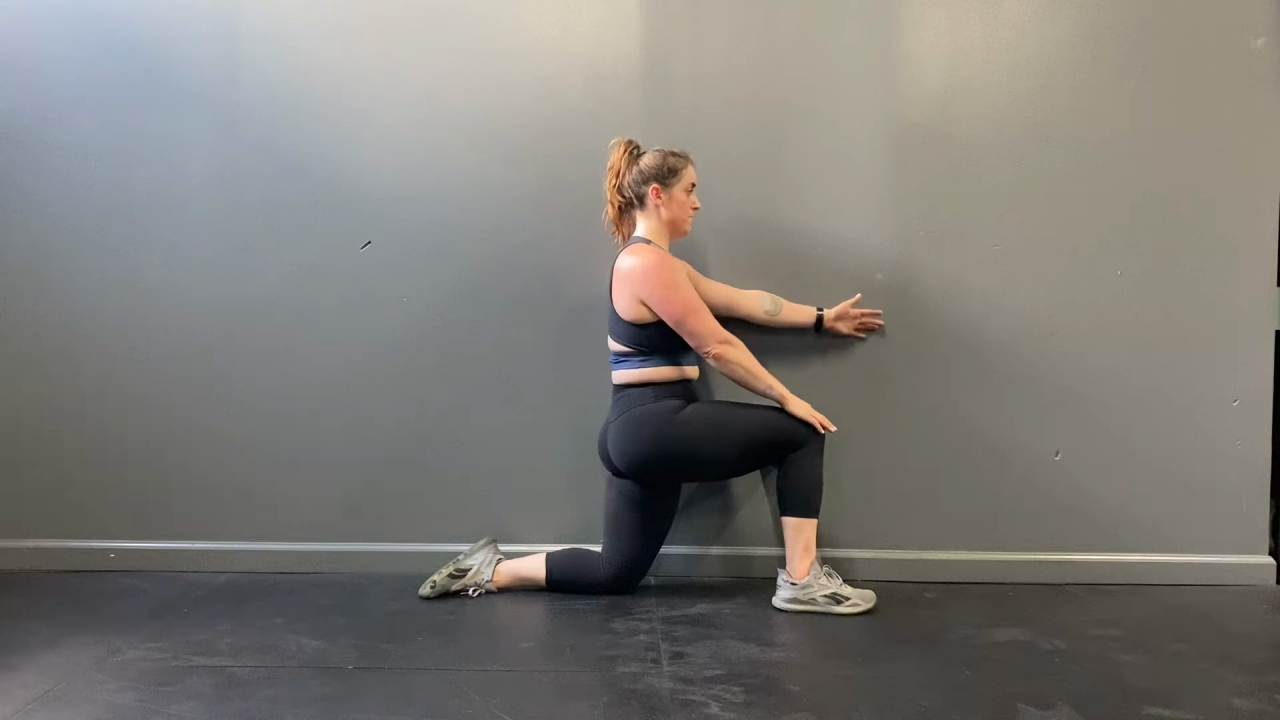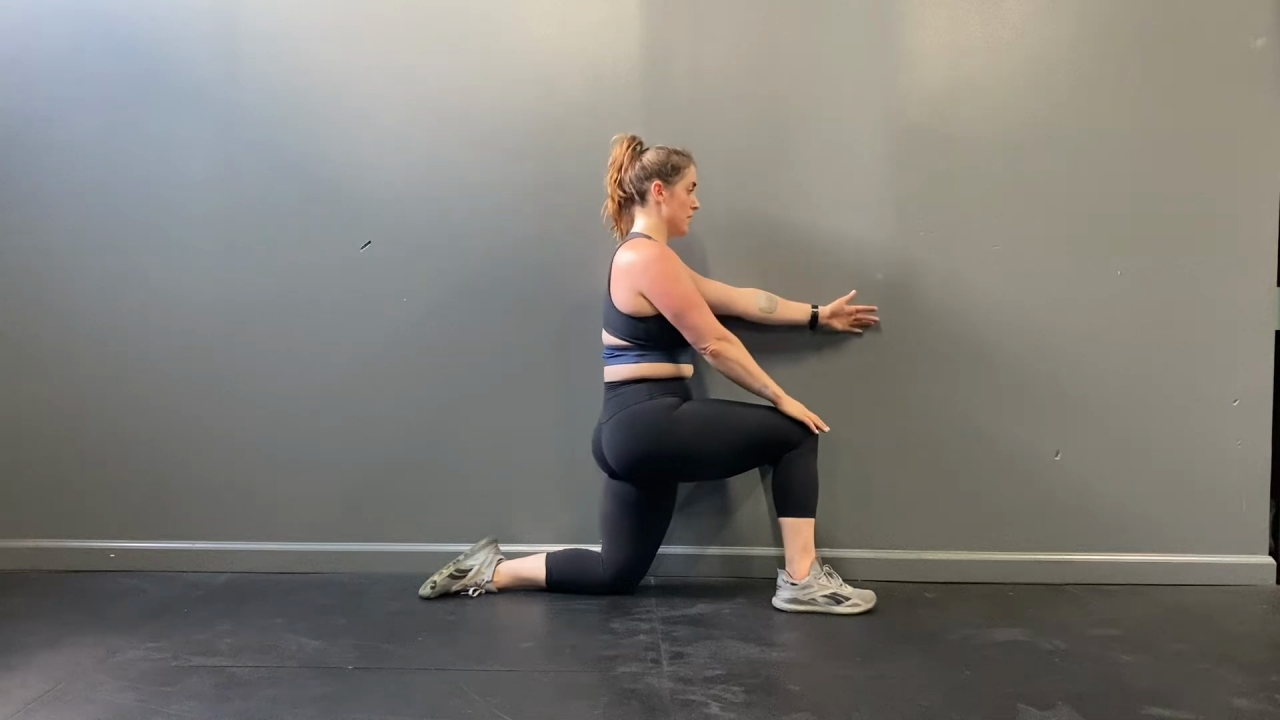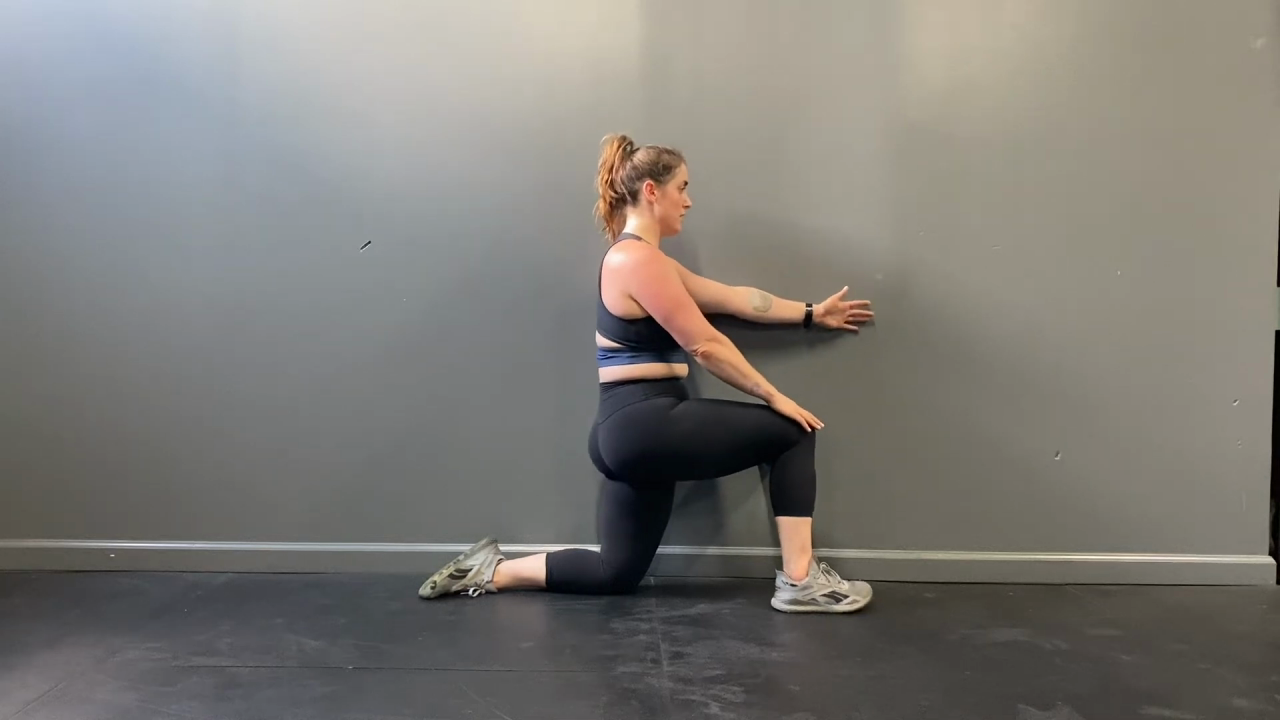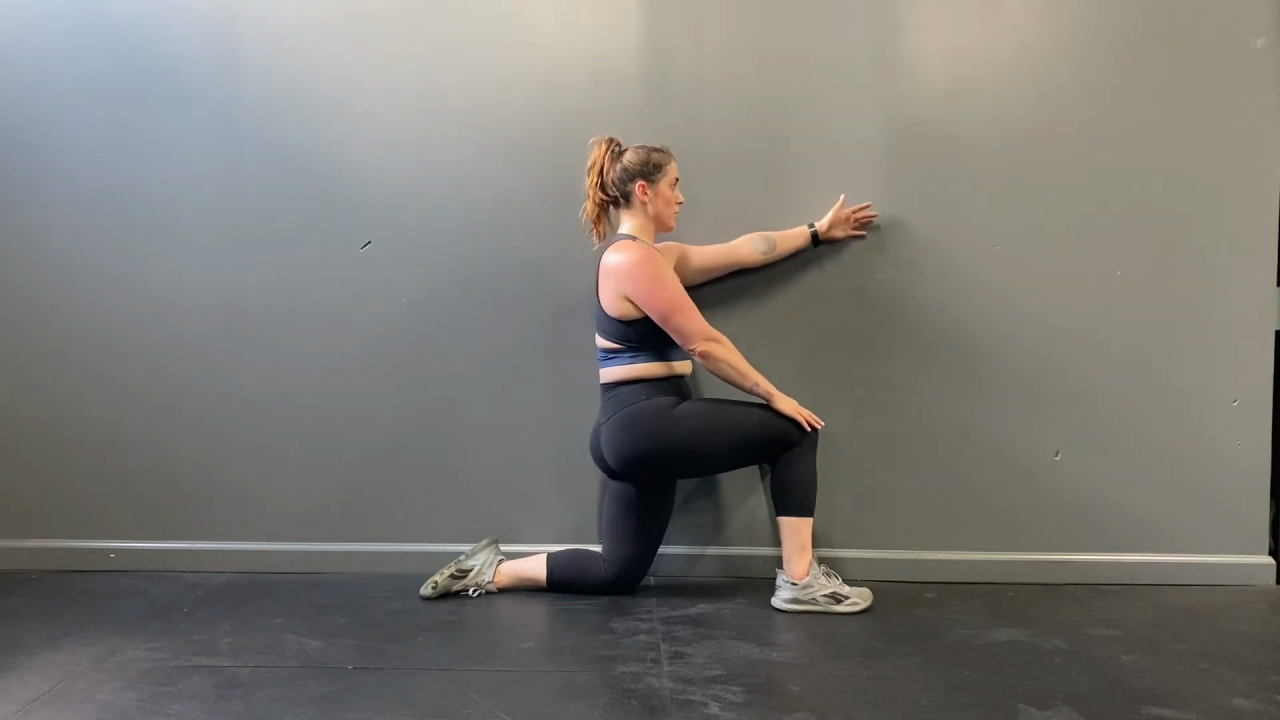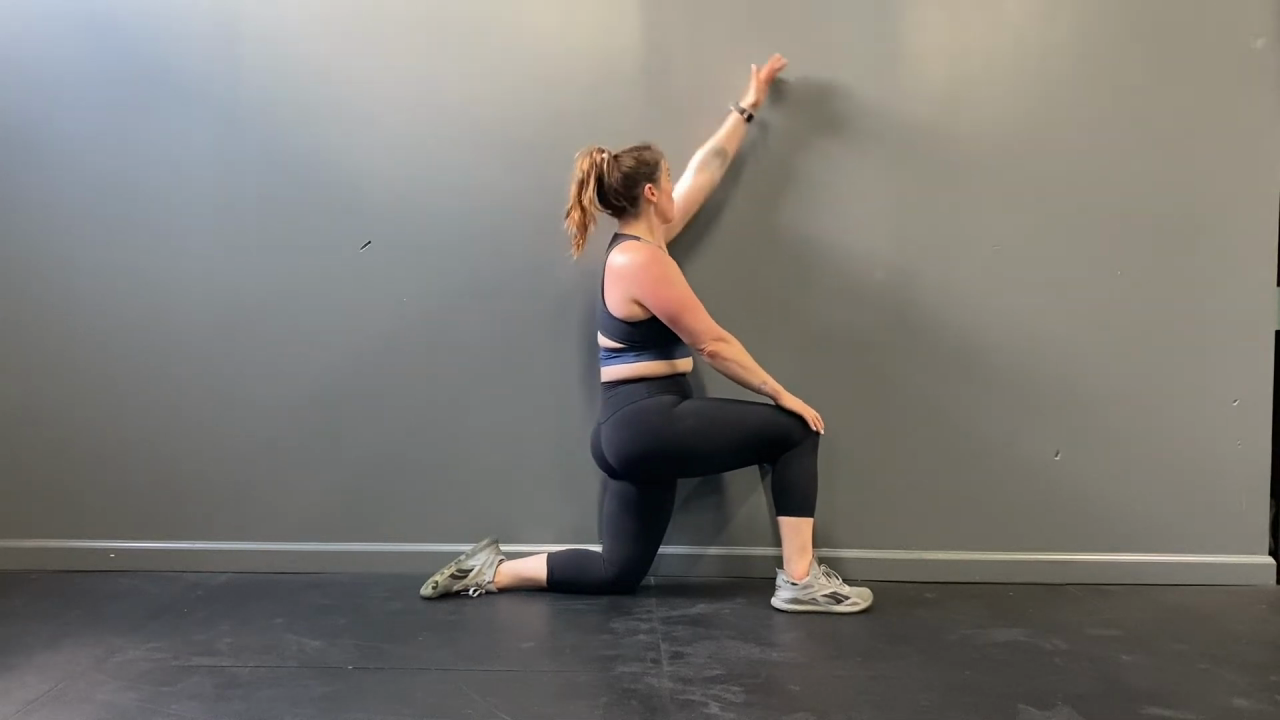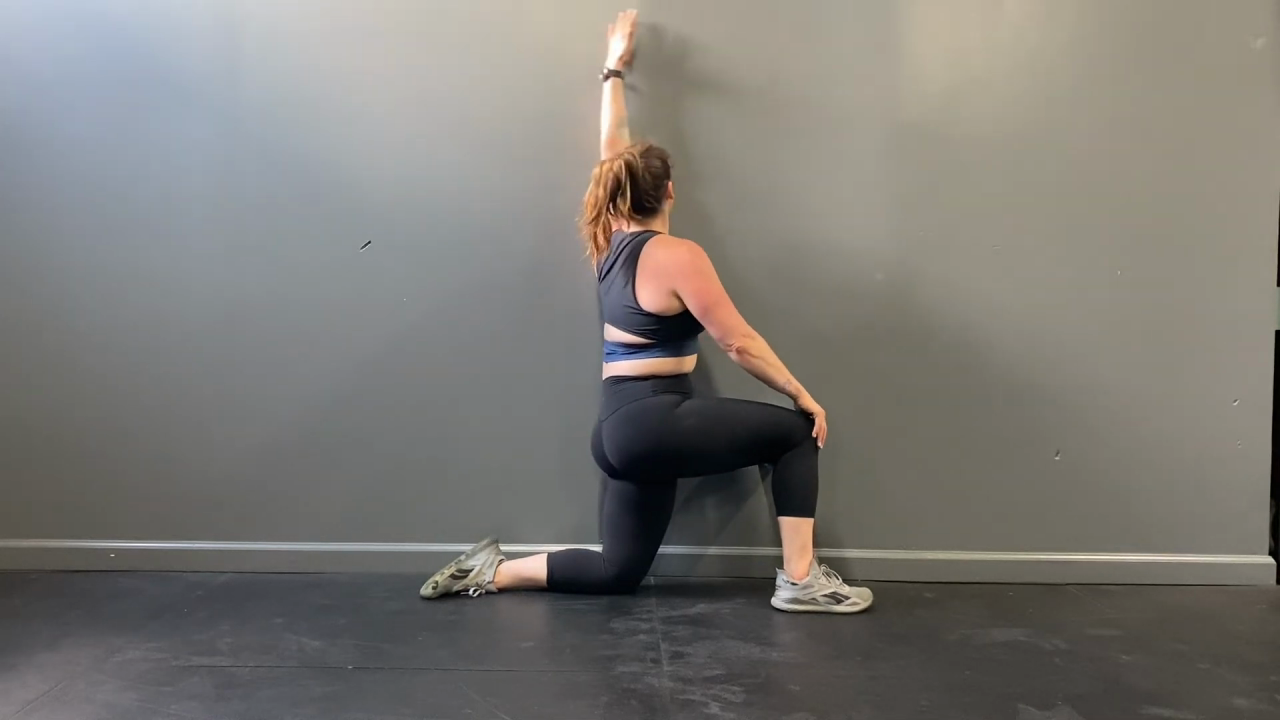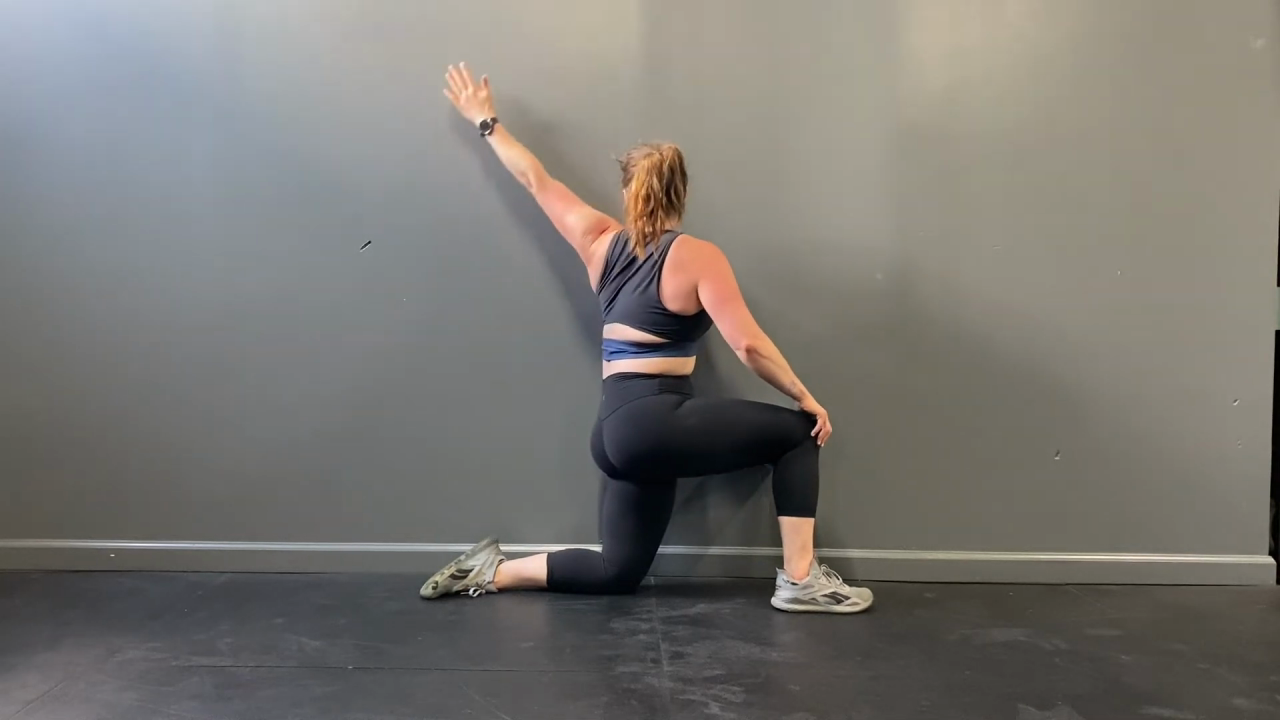
dt=0.7s
person 1, frame 1
left shoulder: (657, 262)
right shoulder: (648, 263)
left elbow: (742, 301)
right elbow: (718, 348)
left wrist: (823, 319)
right wrist: (787, 399)
left hip: (639, 432)
right hip: (655, 427)
left knee: (617, 572)
right knee: (802, 433)
left ankle: (489, 570)
right ankle: (802, 581)
person 1, frame 2
left shoulder: (644, 256)
right shoulder: (649, 257)
left elbow: (737, 299)
right elbow: (715, 345)
left wrist: (818, 315)
right wrist: (781, 399)
left hip: (634, 430)
right hip: (650, 426)
left knee: (617, 573)
right knee: (795, 433)
left ankle: (490, 570)
right ankle: (802, 581)
person 1, frame 3
left shoulder: (646, 260)
right shoulder: (637, 259)
left elbow: (733, 298)
right elbow: (706, 345)
left wrist: (812, 313)
right wrist: (775, 398)
left hip: (632, 431)
right hip: (644, 425)
left knee: (617, 573)
right knee: (792, 433)
left ankle: (490, 570)
right ankle: (800, 581)
person 1, frame 4
left shoulder: (656, 255)
right shoulder: (633, 259)
left elbow: (740, 252)
right elbow: (704, 344)
left wrist: (817, 232)
right wrist: (774, 396)
left hip: (634, 430)
right hip: (646, 424)
left knee: (618, 572)
right knee: (795, 432)
left ankle: (491, 570)
right ankle: (800, 580)
person 1, frame 5
left shoulder: (643, 238)
right shoulder: (641, 260)
left elbow: (706, 169)
right elbow: (713, 344)
left wrist: (747, 106)
right wrist: (783, 396)
left hip: (632, 430)
right hip: (647, 425)
left knee: (619, 571)
right knee: (797, 432)
left ankle: (491, 570)
right ankle: (800, 581)
person 1, frame 6
left shoulder: (610, 241)
right shoulder: (678, 257)
left elbow: (614, 143)
right elbow: (739, 343)
left wrist: (614, 69)
right wrist: (801, 394)
left hip: (625, 429)
right hip: (654, 423)
left knee: (619, 571)
right knee: (796, 433)
left ankle: (491, 570)
right ankle: (800, 580)
person 1, frame 7
left shoulder: (599, 241)
right shoulder: (697, 257)
left elbow: (535, 179)
right elbow: (749, 343)
left wrist: (486, 122)
right wrist: (805, 398)
left hip: (620, 431)
right hip: (655, 422)
left knee: (619, 571)
right knee: (799, 432)
left ankle: (490, 570)
right ankle: (800, 580)
